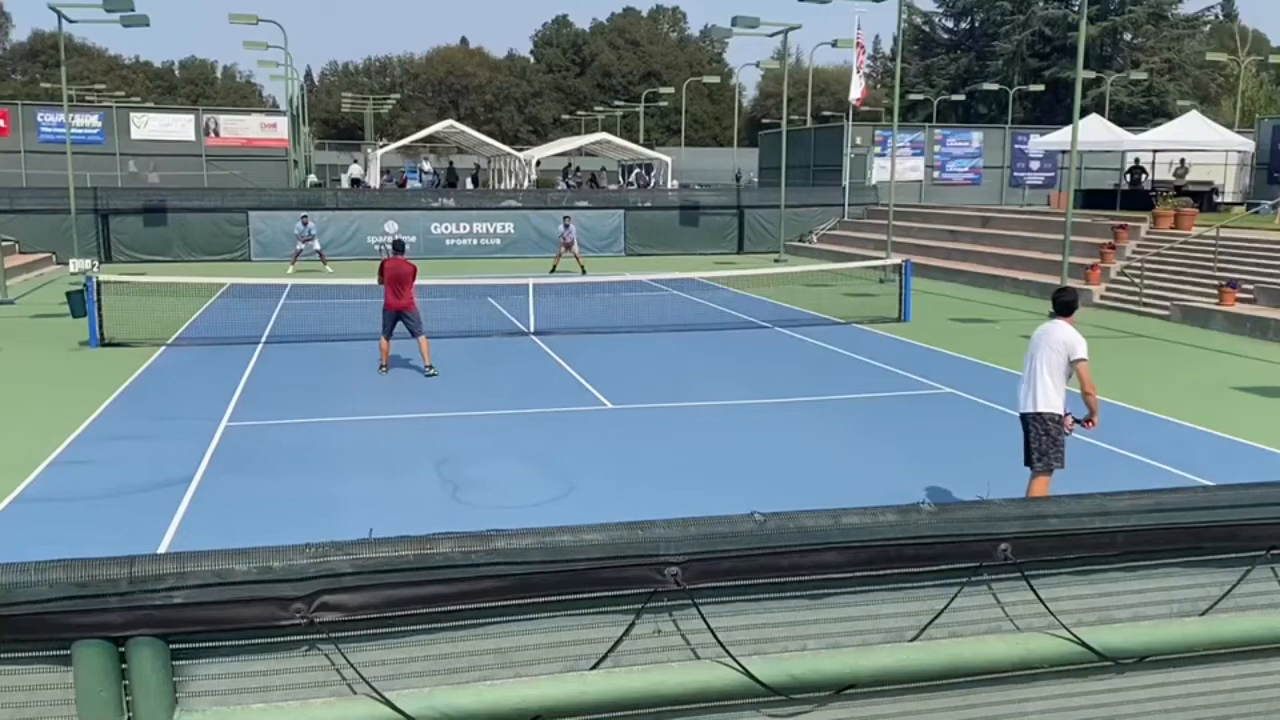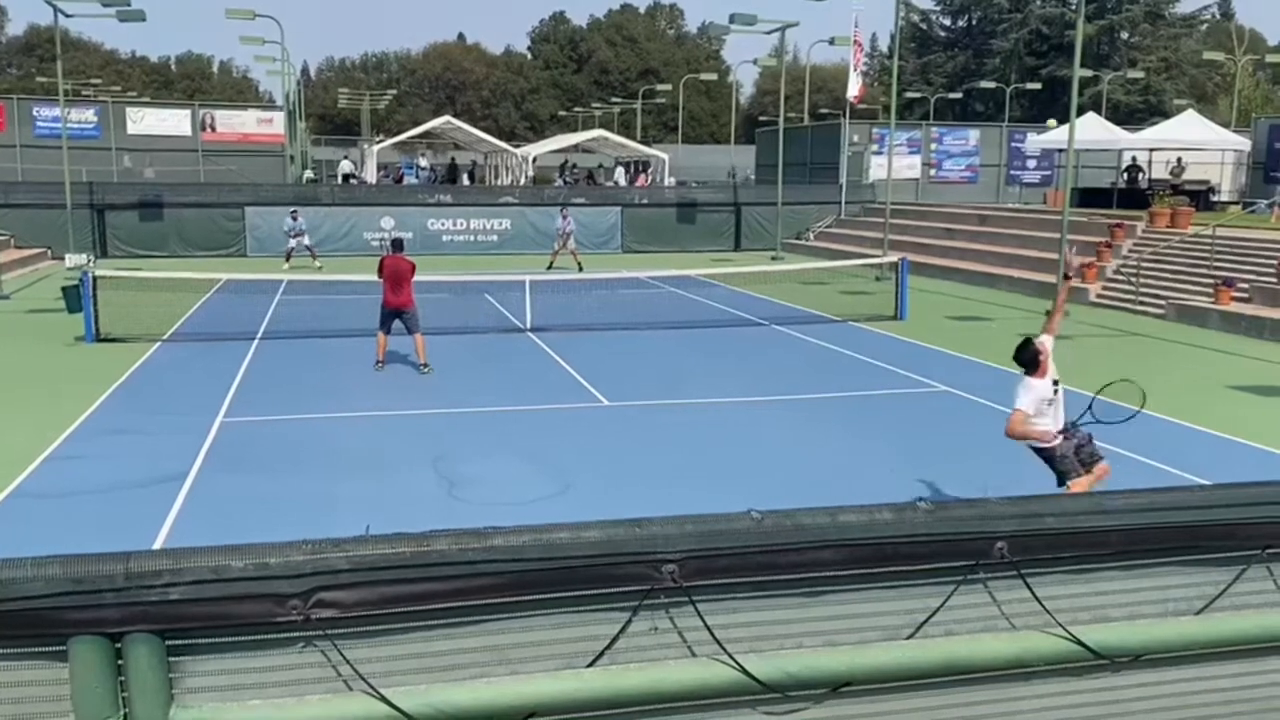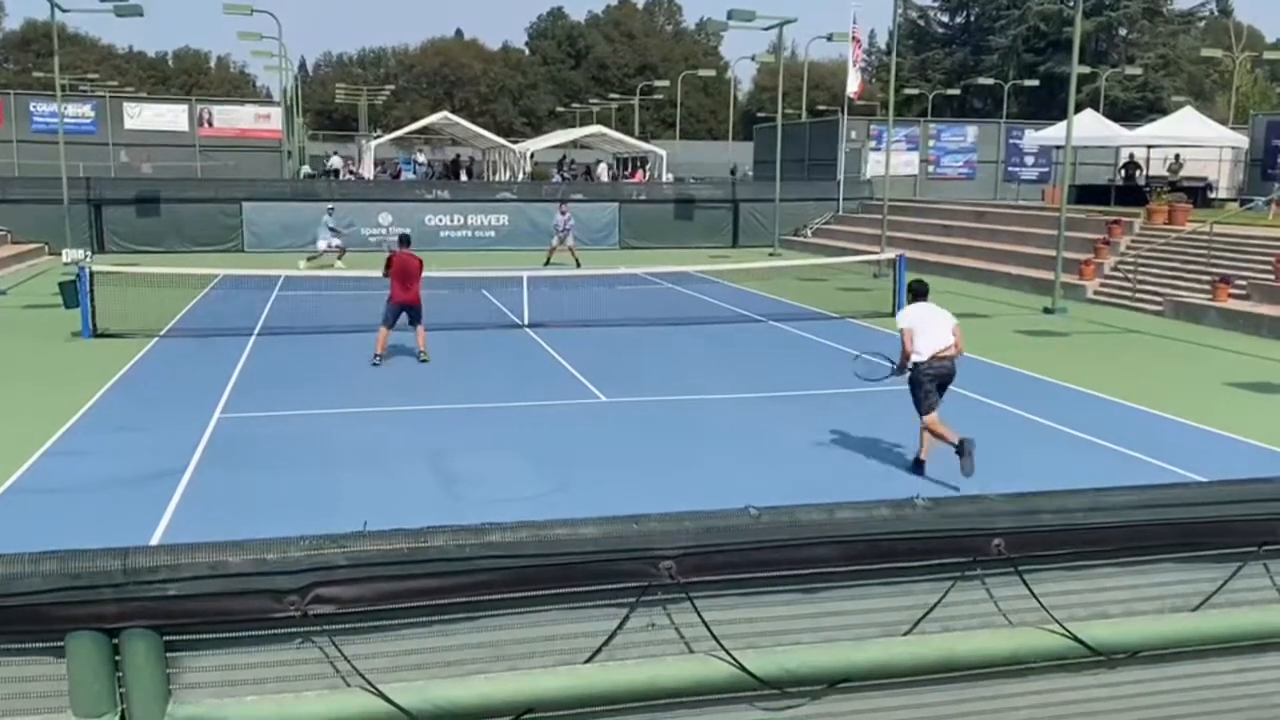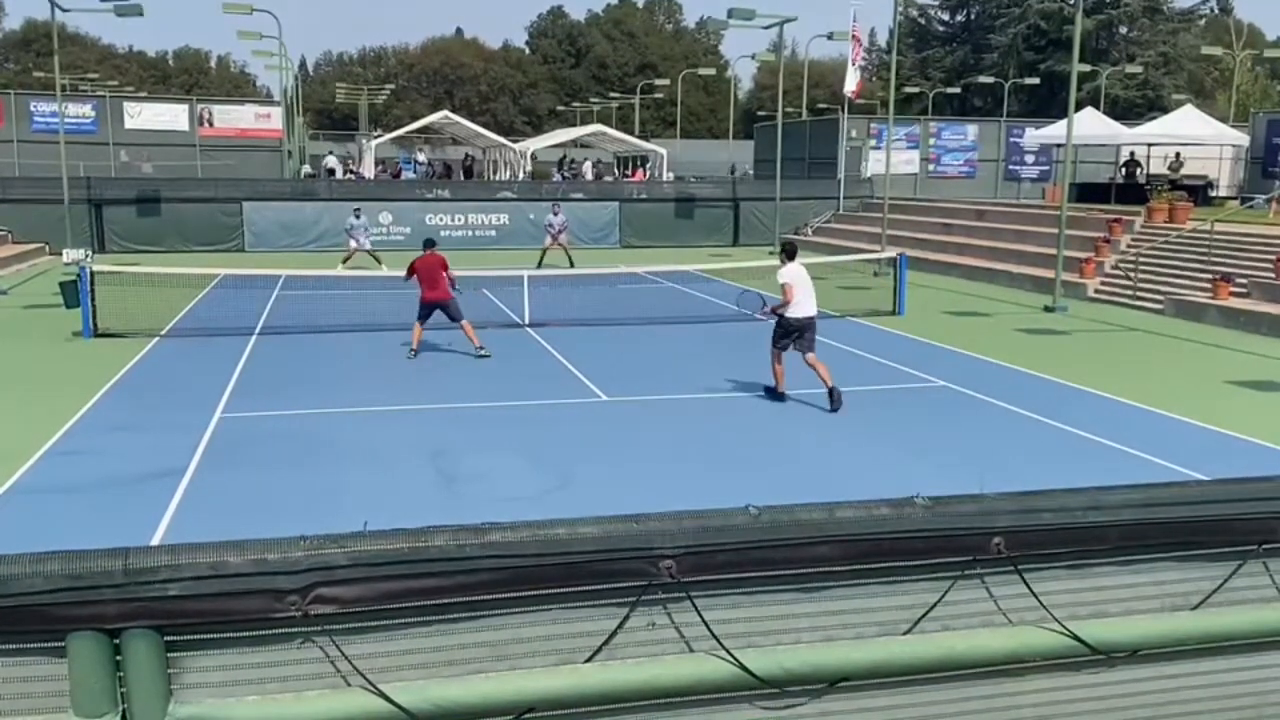
dt=1s
person 1, frame 1
left shoulder: (1042, 331)
right shoulder: (1074, 339)
right elbow: (1087, 388)
left wrist: (1065, 414)
right wrist: (1093, 413)
left hip: (1028, 407)
right hip: (1045, 411)
left knee: (1041, 468)
right knee: (1042, 471)
person 1, frame 2
left shoulder: (1043, 351)
right shoulder: (1030, 392)
left elbow: (1056, 314)
right elbow: (1011, 429)
left wrist: (1067, 278)
right wrist: (1038, 434)
left hip: (1062, 431)
right hip: (1048, 442)
left knee: (1100, 469)
right knee: (1079, 484)
person 1, frame 3
left shoulder: (905, 314)
right shoulder: (942, 312)
left elbow: (907, 347)
right elbow: (959, 347)
left wrist: (902, 365)
left hip: (924, 367)
right hip: (949, 365)
left knee: (929, 420)
right knee: (932, 413)
left ankle: (961, 445)
right ankle: (921, 460)
person 1, frame 4
left shoulder: (784, 272)
right shoulder: (801, 269)
left elbow: (788, 298)
left wrist: (774, 308)
left hip: (792, 318)
right hip: (809, 317)
left knee: (776, 352)
right knee: (810, 357)
left ankle: (779, 391)
right ankle: (831, 389)
